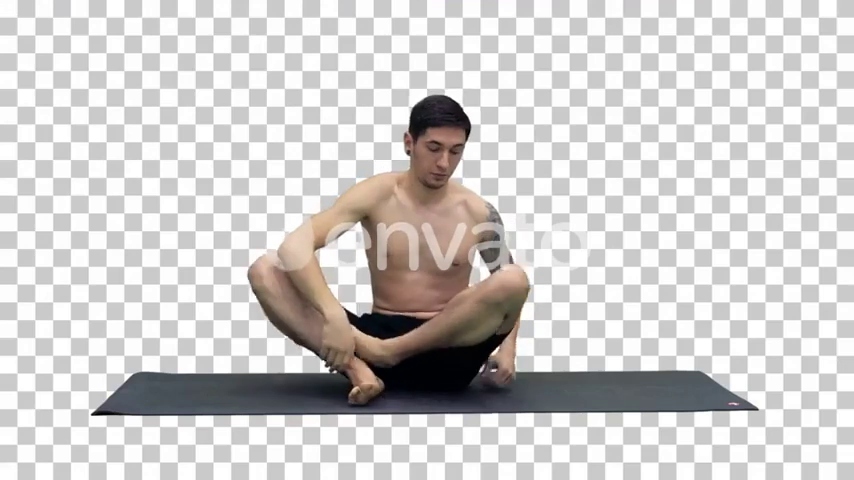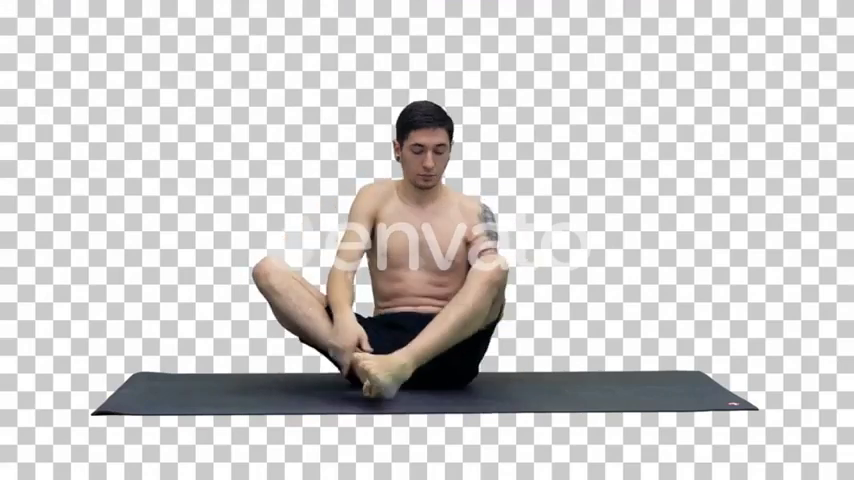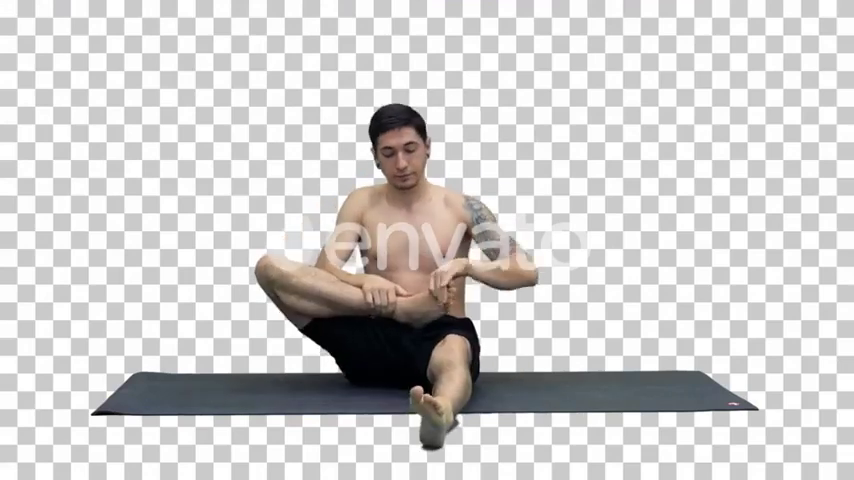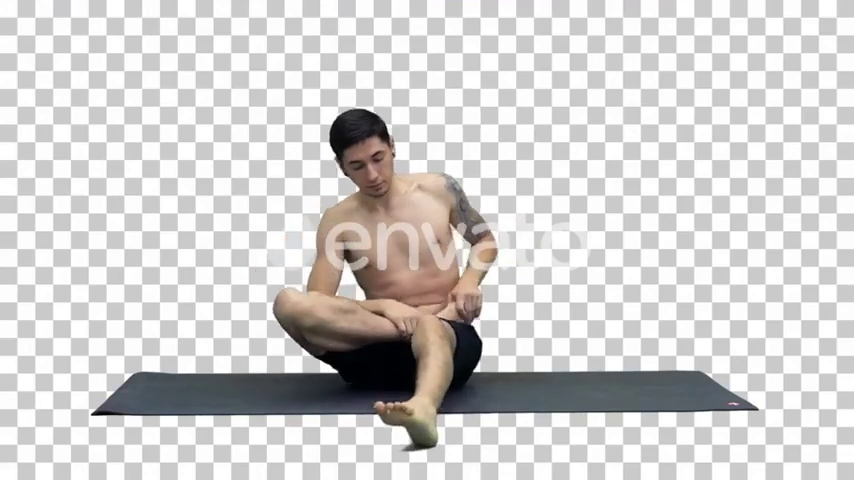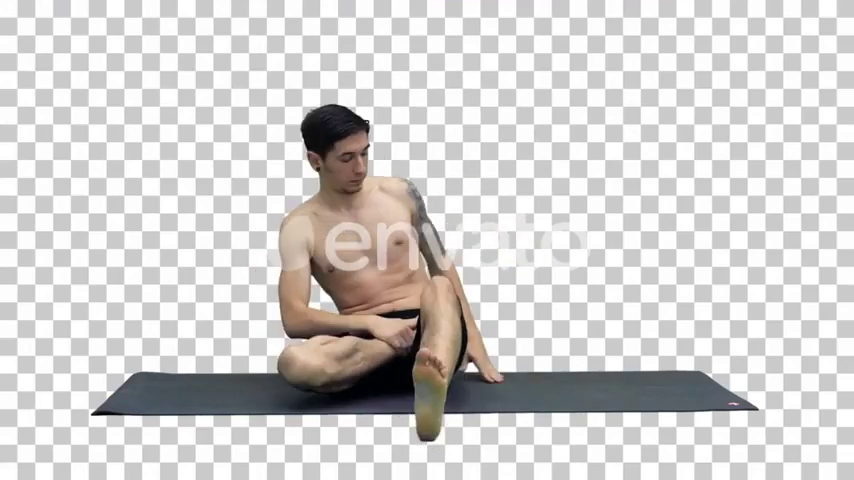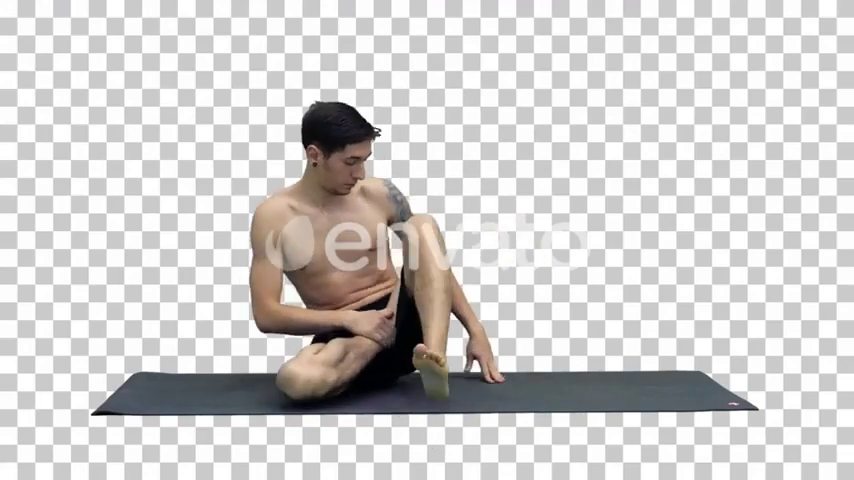
dt=0.4s
person 1, frame 1
left shoulder: (478, 213)
right shoulder: (376, 193)
left elbow: (512, 286)
right elbow: (294, 247)
left wrist: (507, 348)
right wrist: (332, 314)
left hip: (445, 355)
right hip: (377, 337)
left knee: (515, 279)
right knee: (263, 270)
left ankle: (386, 348)
right ankle: (356, 366)
person 1, frame 2
left shoulder: (474, 213)
right shoulder: (375, 198)
left elbow: (487, 301)
right elbow: (342, 269)
left wrist: (491, 266)
right wrist: (343, 318)
left hip: (448, 352)
right hip: (381, 336)
left knee: (495, 267)
right knee: (268, 270)
left ankle: (399, 362)
right ankle: (359, 361)
person 1, frame 3
left shoulder: (461, 207)
right shoulder: (361, 203)
left elbow: (527, 272)
right elbow: (323, 271)
left wrist: (465, 264)
right wrist: (366, 280)
left hip: (441, 335)
right hip: (379, 343)
left knee: (454, 355)
right knee: (269, 267)
right ankle: (405, 308)
person 1, frame 4
left shoulder: (439, 188)
right shoulder: (338, 220)
left elbow: (485, 240)
right elbow: (314, 304)
left wrist: (471, 279)
right wrist: (384, 306)
left hip: (448, 336)
right hip: (382, 352)
left knee: (432, 332)
right knee: (288, 304)
right ankle: (425, 321)
person 1, frame 5
left shoulder: (399, 193)
right shoulder: (299, 226)
left elbow: (440, 263)
right elbow: (294, 319)
left wrist: (474, 336)
right wrist: (370, 323)
left hip: (427, 324)
right hip: (366, 337)
left knee: (439, 290)
right knee: (293, 362)
left ankle: (433, 391)
right ankle: (413, 351)
person 1, frame 6
left shoulder: (379, 194)
right shoulder: (274, 215)
left elbow: (434, 260)
right elbow: (266, 315)
left wrist: (475, 331)
right wrist: (348, 319)
left hip: (407, 316)
right hip: (344, 334)
left knee: (424, 227)
right knee: (293, 379)
left ankle: (432, 356)
right ankle: (390, 337)
